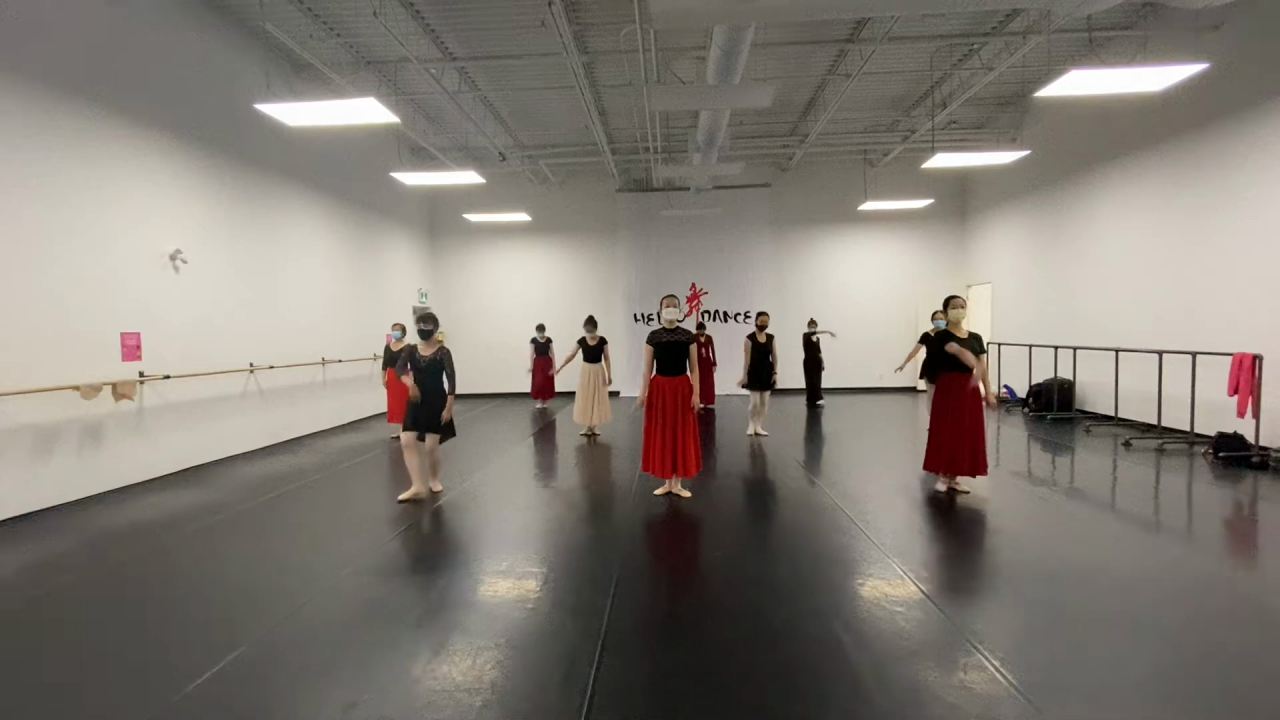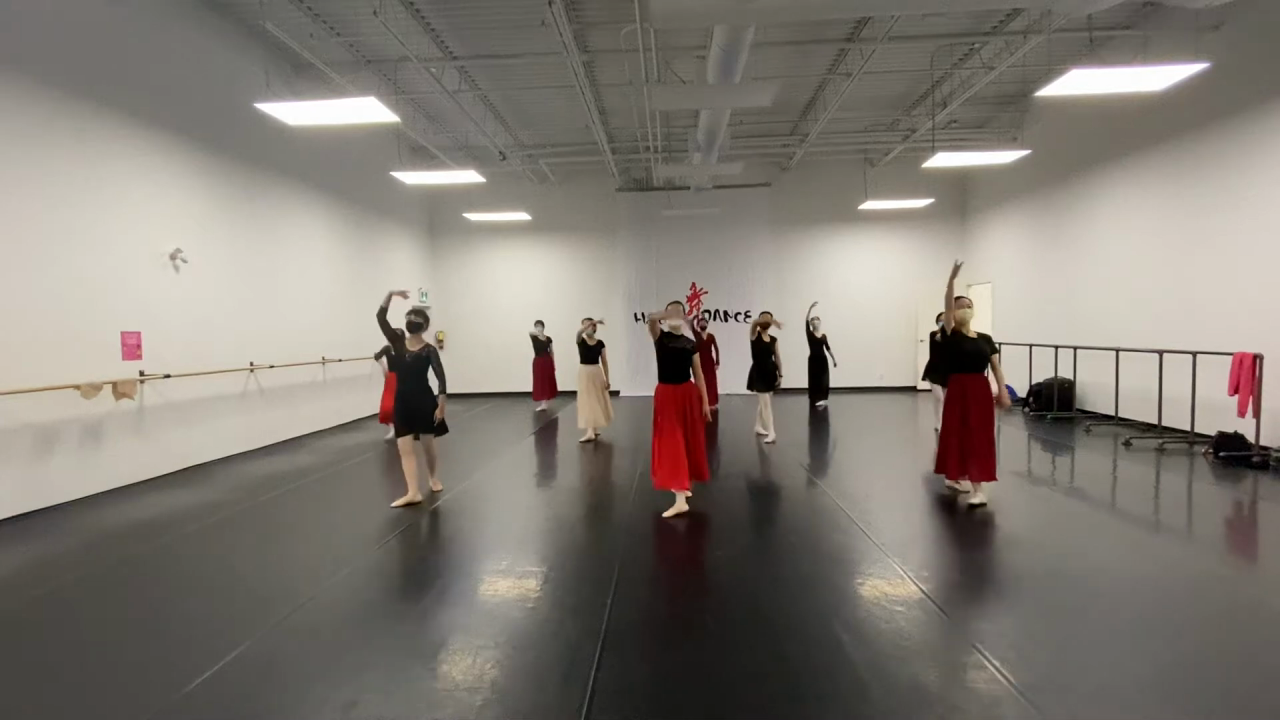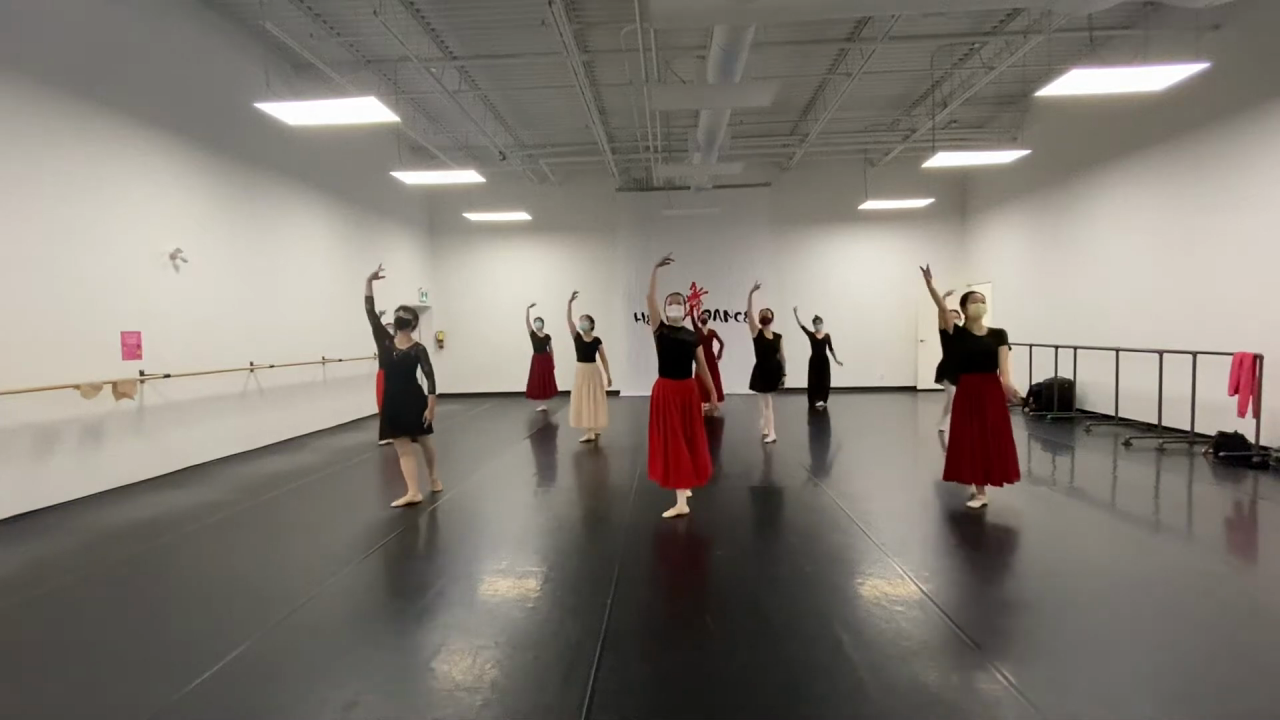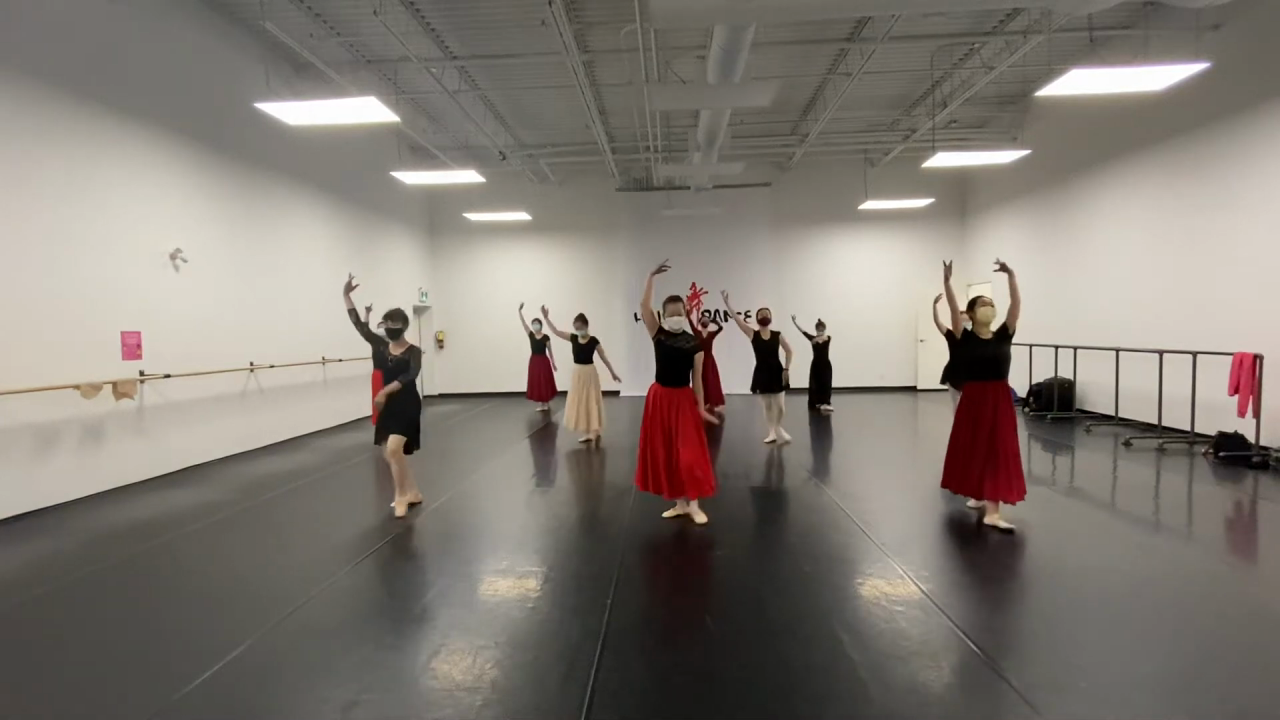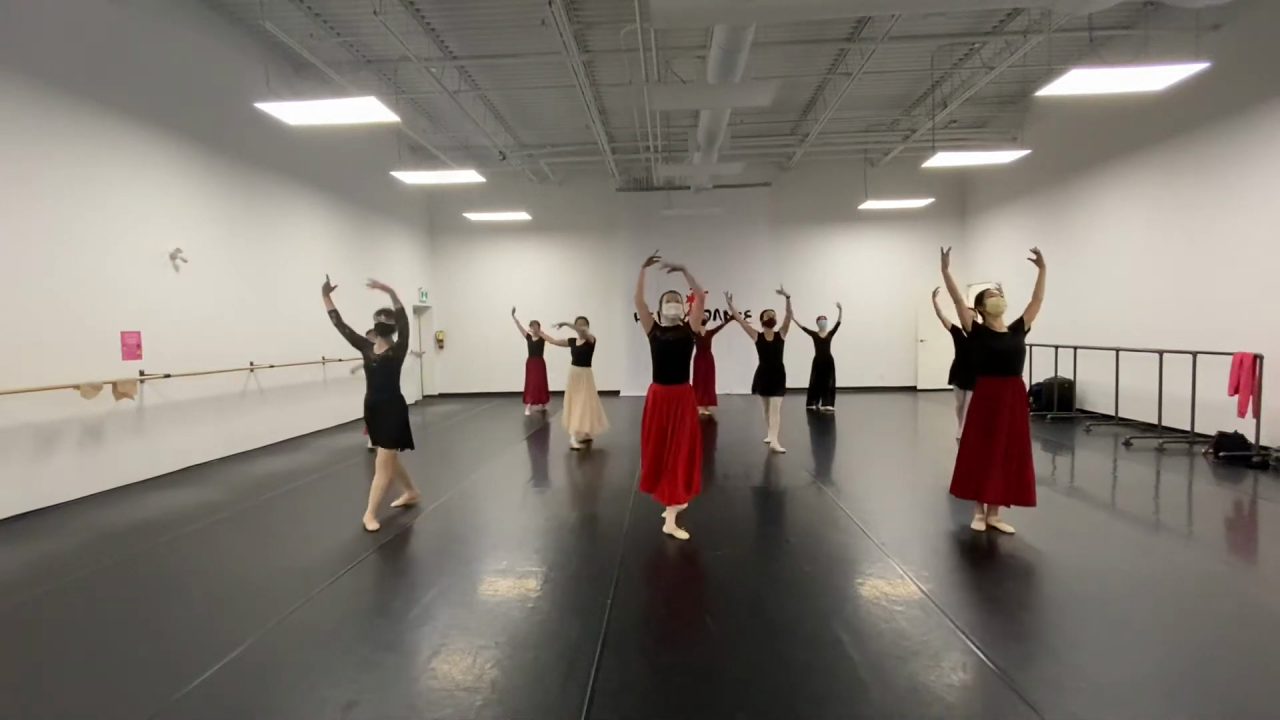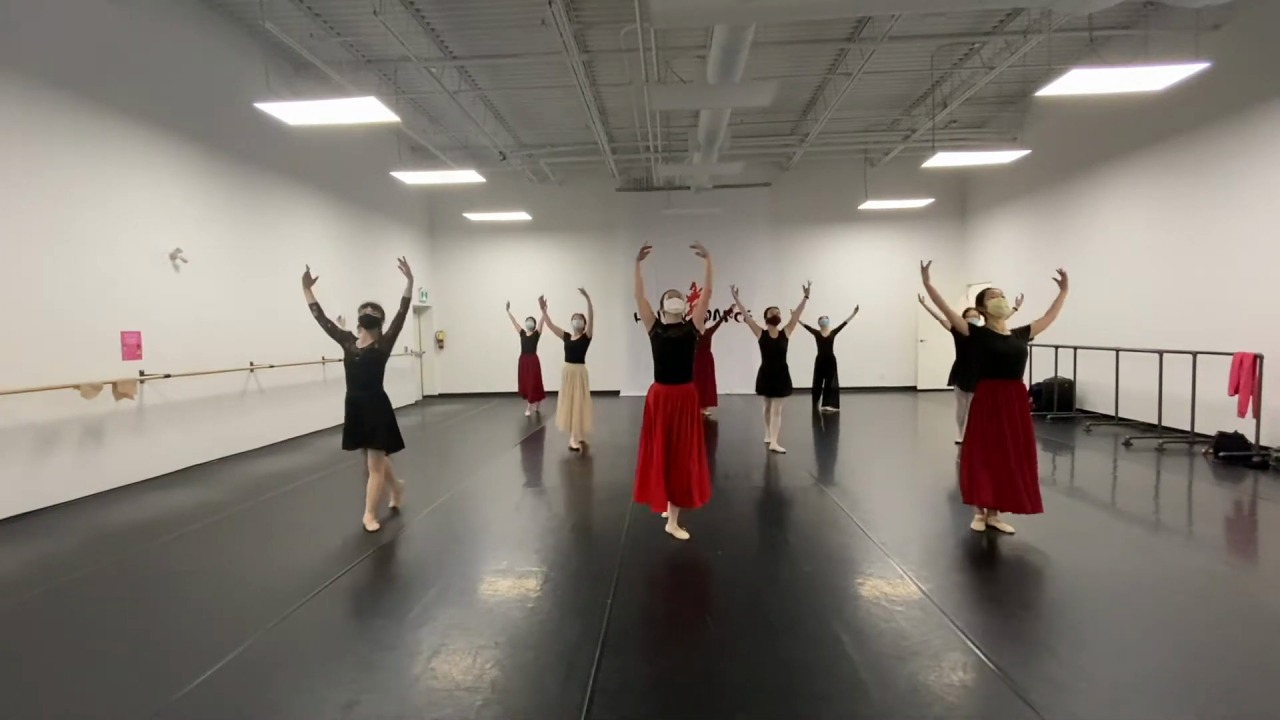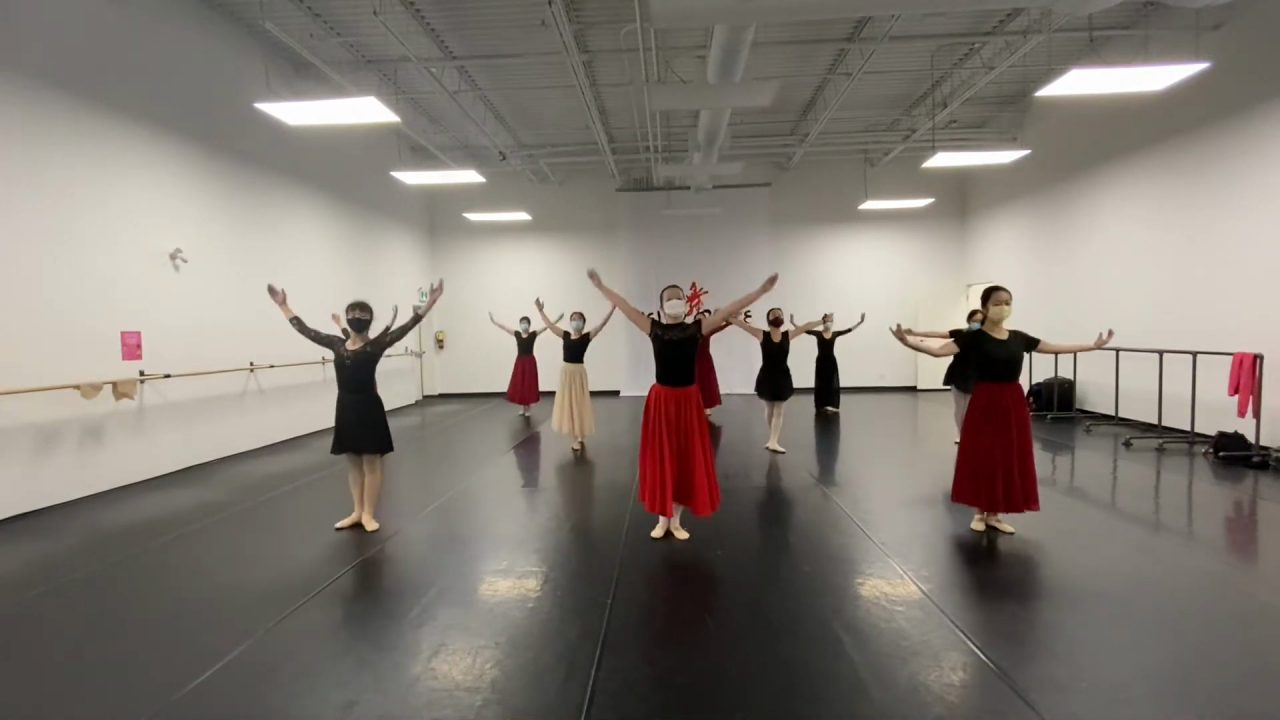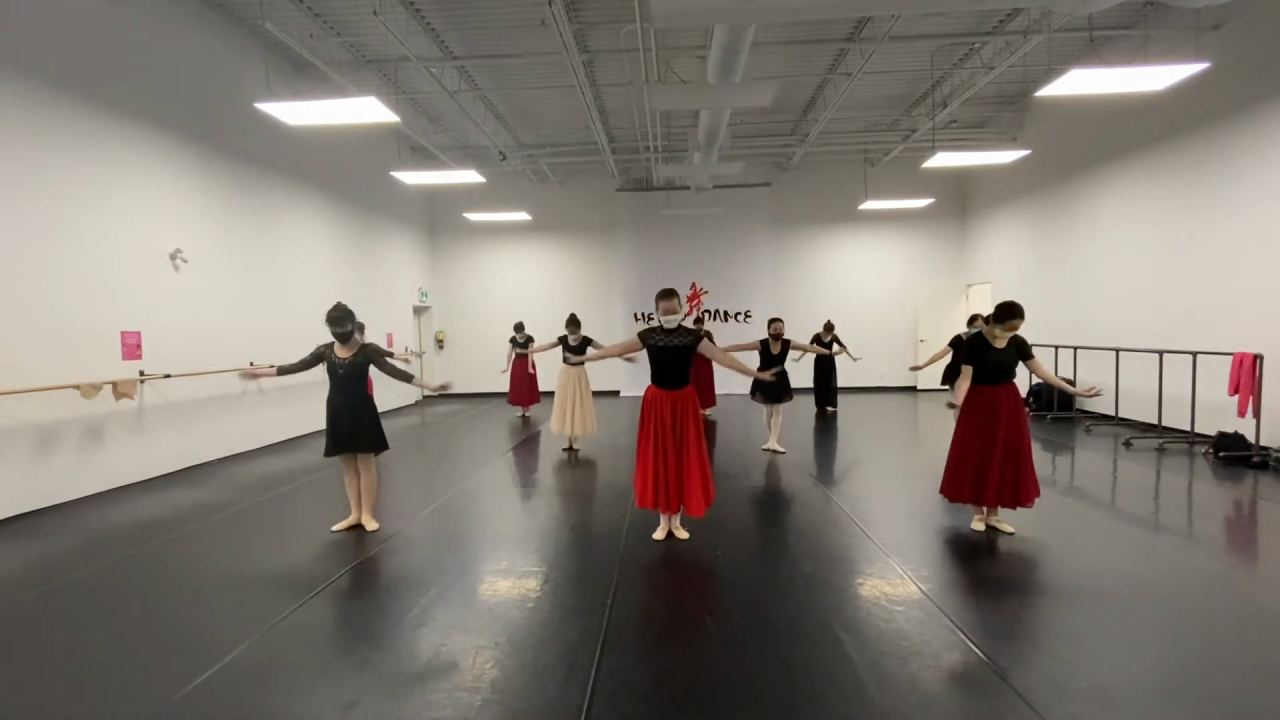
dt=0.5s
person 1, frame 1
left shoulder: (688, 336)
right shoulder: (654, 336)
left elbow: (694, 367)
right elbow: (648, 367)
left wrist: (696, 392)
right wrist: (643, 393)
left hip: (682, 386)
right hip: (659, 386)
left knee: (682, 435)
right knee: (661, 435)
left ankle: (677, 483)
right ankle: (666, 482)
person 1, frame 2
left shoulder: (690, 343)
right shoulder: (659, 337)
left elbow: (698, 375)
right elbow: (651, 318)
left wrist: (705, 402)
right wrist: (667, 313)
left hip: (688, 396)
right hip: (665, 395)
left knee: (689, 443)
right knee: (671, 445)
left ankle: (682, 487)
right ankle: (680, 501)
person 1, frame 3
left shoulder: (693, 336)
right shoulder: (659, 329)
left elbow: (702, 367)
right elbow: (650, 298)
left wrist: (713, 393)
right wrist: (656, 269)
left hip: (688, 390)
right hip: (664, 390)
left knee: (688, 441)
right knee: (670, 442)
left ankle: (683, 484)
right ankle: (681, 501)
person 1, frame 4
left shoulder: (694, 342)
right shoulder: (658, 334)
left elbow: (697, 378)
right elbow: (644, 306)
left wrist: (702, 407)
right wrist: (652, 276)
left hip: (683, 398)
right hip: (659, 397)
left knee: (689, 451)
right knee: (663, 451)
left ankle: (693, 503)
right ankle: (680, 500)
person 1, frame 5
left shoulder: (690, 330)
right shoulder: (653, 330)
left elbow: (700, 297)
right elbow: (638, 300)
left wrist: (684, 271)
right wrist: (643, 269)
left hip: (682, 396)
right hip: (658, 395)
left knee: (680, 453)
right knee: (659, 451)
left ankle: (670, 520)
right ankle: (675, 501)
person 1, frame 6
left shoulder: (692, 328)
right shoulder: (654, 327)
left elbow: (706, 294)
right elbow: (639, 296)
left wrist: (707, 261)
right wrist: (638, 264)
left hip: (686, 397)
right hip: (659, 396)
left knee: (684, 456)
right knee: (659, 453)
left ankle: (674, 520)
right ankle: (667, 503)
person 1, frame 7
left shoulder: (696, 329)
right shoulder: (653, 329)
left elbow: (728, 311)
right elbow: (623, 306)
left wrist: (761, 291)
right wrist: (600, 286)
left hip: (688, 399)
right hip: (660, 399)
left knee: (688, 459)
right knee: (661, 459)
left ankle: (676, 520)
right ankle: (663, 518)
person 1, frame 8
left shoulder: (692, 336)
right shoulder: (648, 336)
left elbow: (721, 357)
right elbow: (616, 350)
left wrist: (755, 374)
right wrist: (583, 359)
left hip: (684, 401)
right hip: (656, 401)
left knee: (684, 460)
right knee: (658, 460)
left ankle: (677, 521)
right ankle: (663, 521)
person 2, frame 1
left shoulder: (976, 338)
right shoulder: (942, 336)
left elbow: (983, 366)
right elbow: (959, 351)
left wrist: (988, 391)
right wrist: (974, 365)
left hip: (970, 388)
right hip: (948, 385)
left knee: (967, 434)
right knee: (947, 433)
left ankle: (954, 478)
right ankle: (944, 476)
person 2, frame 2
left shoulder: (985, 339)
right shoulder: (951, 336)
left elbow: (996, 367)
right elbow: (948, 306)
left wrist: (1002, 392)
right wrist: (952, 279)
left hip: (981, 390)
right hip: (958, 390)
left knee: (979, 438)
right knee: (960, 437)
left ankle: (953, 478)
right ankle: (976, 490)
person 2, frame 3
left shoulder: (998, 334)
right shoulder: (958, 334)
left elbow: (1003, 358)
right elbow: (942, 308)
left wrist: (1006, 379)
right wrist: (929, 284)
left hip: (993, 391)
right hip: (968, 391)
left knee: (993, 441)
right knee: (969, 441)
left ankle: (983, 486)
right ankle: (980, 491)
person 2, frame 4
left shoulder: (1004, 336)
right shoulder: (965, 339)
left elbow: (1016, 304)
right elbow: (953, 309)
left wrist: (1010, 275)
right wrist: (947, 282)
left hip: (1001, 399)
right hip: (973, 399)
left knee: (1001, 454)
right knee: (972, 451)
left ankle: (993, 513)
right ankle: (977, 495)
person 2, frame 5
left shoulder: (1017, 330)
right shoulder: (976, 332)
left elbow: (1037, 300)
right elbow: (958, 300)
left wrist: (1042, 269)
right wrist: (946, 270)
left hip: (1014, 397)
right hip: (986, 396)
left knee: (1008, 456)
right knee: (981, 454)
left ankle: (994, 514)
right ankle: (980, 512)
person 2, frame 6
left shoulder: (1020, 334)
right shoulder: (977, 334)
left elbow: (1048, 318)
right elbow: (946, 311)
left wrist: (1063, 292)
right wrist: (927, 284)
left hip: (1016, 401)
right hip: (988, 401)
left knee: (1012, 458)
right knee: (984, 457)
left ankle: (994, 514)
right ankle: (980, 513)
person 2, frame 7
left shoulder: (1019, 338)
right shoulder: (974, 338)
left elbow: (1056, 348)
right elbow: (939, 351)
left wrist: (1093, 346)
right wrist: (909, 342)
left hip: (1014, 402)
right hip: (985, 401)
left knee: (1011, 458)
right knee: (982, 457)
left ankle: (994, 514)
right ankle: (980, 513)
person 2, frame 8
left shoulder: (1019, 343)
right shoulder: (974, 343)
left elbow: (1040, 371)
right elbow: (965, 377)
left wrist: (1073, 391)
right wrist: (958, 398)
left hip: (1009, 402)
right hip: (981, 402)
left knee: (1006, 457)
right knee: (977, 457)
left ankle: (993, 514)
right ankle: (978, 513)
person 3, frame 1
left shoulder: (442, 352)
right shoulder: (411, 350)
left elbow: (451, 380)
right elbow: (399, 369)
left wrist: (449, 407)
right wrist: (409, 382)
left hip: (436, 402)
right hip: (415, 402)
left knee: (432, 446)
right knee: (407, 443)
left ankle: (434, 479)
right ankle: (418, 486)
person 3, frame 2
left shoulder: (429, 350)
right shoulder: (397, 342)
left elbow: (440, 378)
right elbow: (380, 319)
left wrist: (441, 406)
right wrist: (390, 296)
left hip: (424, 400)
right hip: (402, 401)
left knee: (428, 444)
right knee: (405, 449)
left ankle: (433, 477)
right ankle: (413, 493)
person 3, frame 3
left shoulder: (418, 349)
right shoulder: (385, 341)
left elbow: (430, 378)
right elbow: (370, 312)
left wrist: (431, 407)
right wrist: (369, 282)
left hip: (413, 400)
right hip: (391, 401)
left knee: (424, 443)
right knee: (403, 449)
left ankle: (433, 476)
right ankle: (413, 492)
person 3, frame 4
left shoulder: (413, 351)
right shoulder: (380, 346)
left elbow: (411, 374)
right elbow: (358, 324)
left wrist: (387, 390)
right wrist: (347, 295)
left hip: (407, 404)
right hip: (387, 404)
left knee: (394, 449)
right knee: (390, 453)
left ankle: (402, 495)
right ankle: (411, 493)
person 3, frame 5
left shoulder: (398, 349)
right shoulder: (366, 347)
left elbow: (402, 321)
right elbow: (340, 325)
left wrist: (389, 292)
right wrist: (326, 297)
left hip: (392, 407)
right hip: (372, 407)
left knee: (383, 463)
right knee: (389, 457)
left ankle: (370, 513)
right ankle: (411, 492)
person 3, frame 6
left shoulder: (383, 344)
right shoulder: (347, 342)
left elbow: (401, 313)
right elbow: (321, 318)
left wrist: (409, 282)
right wrist: (307, 289)
left hip: (376, 406)
right hip: (353, 405)
left knee: (375, 463)
right knee: (374, 459)
left ankle: (369, 514)
right ankle: (395, 486)
person 3, frame 7
left shoulder: (376, 345)
right shoulder: (337, 344)
left elbow: (406, 327)
right elbow: (304, 330)
left wrist: (429, 304)
right wrist: (283, 306)
left hip: (368, 408)
right hip: (344, 408)
left knee: (371, 464)
right knee: (353, 463)
left ankle: (368, 513)
right ankle: (357, 511)
person 3, frame 8
left shoulder: (367, 351)
right shoulder: (325, 350)
left elbow: (393, 371)
right elbow: (297, 366)
left wrist: (428, 386)
right wrist: (261, 373)
left hip: (361, 411)
right hip: (336, 411)
left knee: (365, 465)
right knee: (348, 466)
left ankle: (367, 514)
right ankle: (355, 514)
